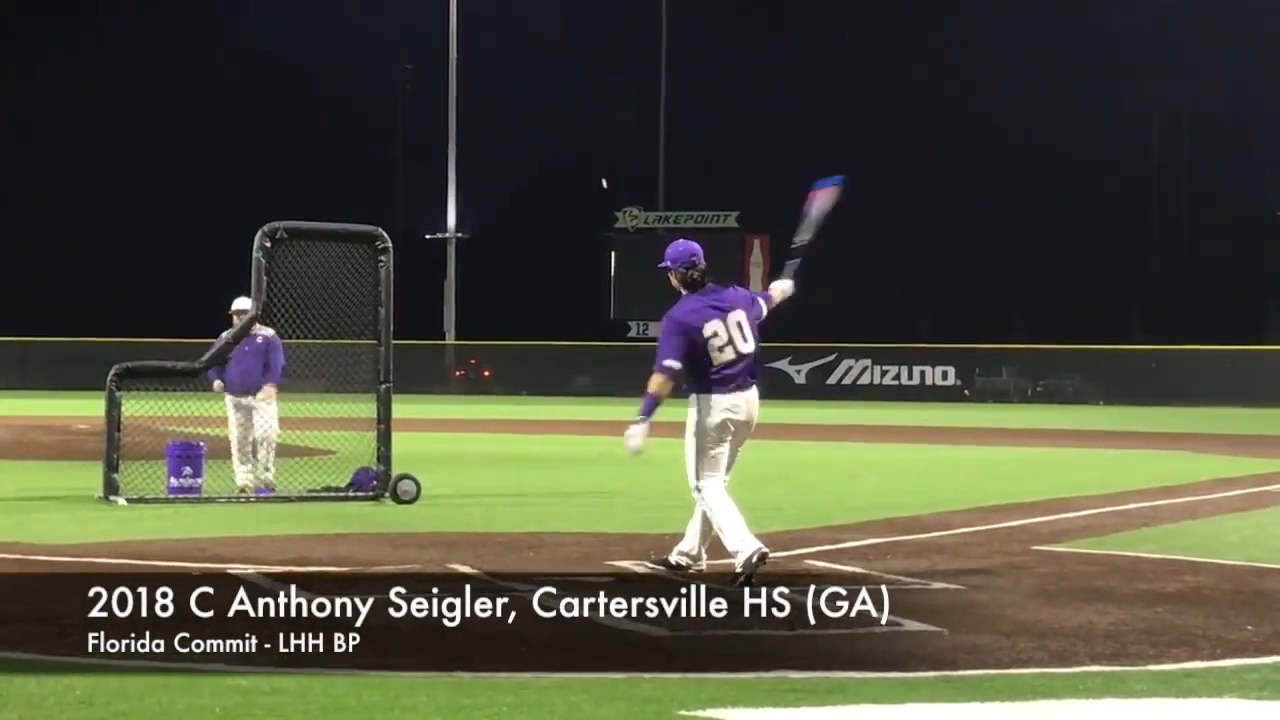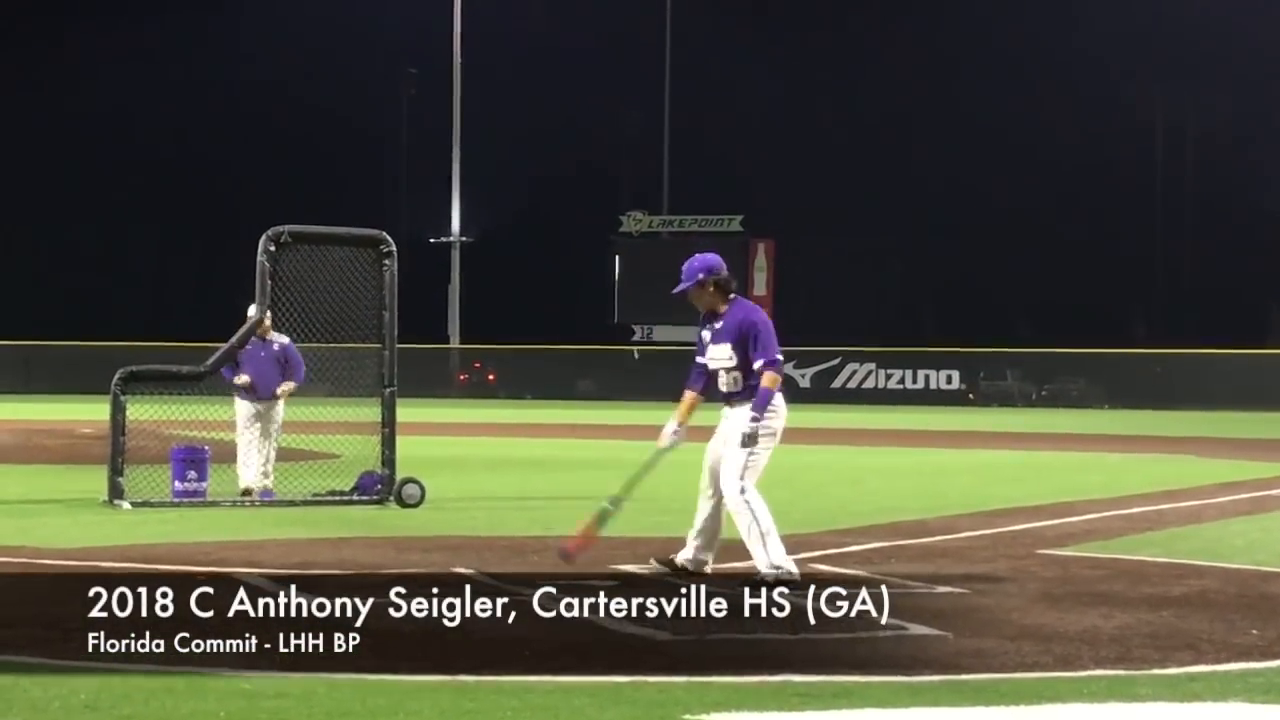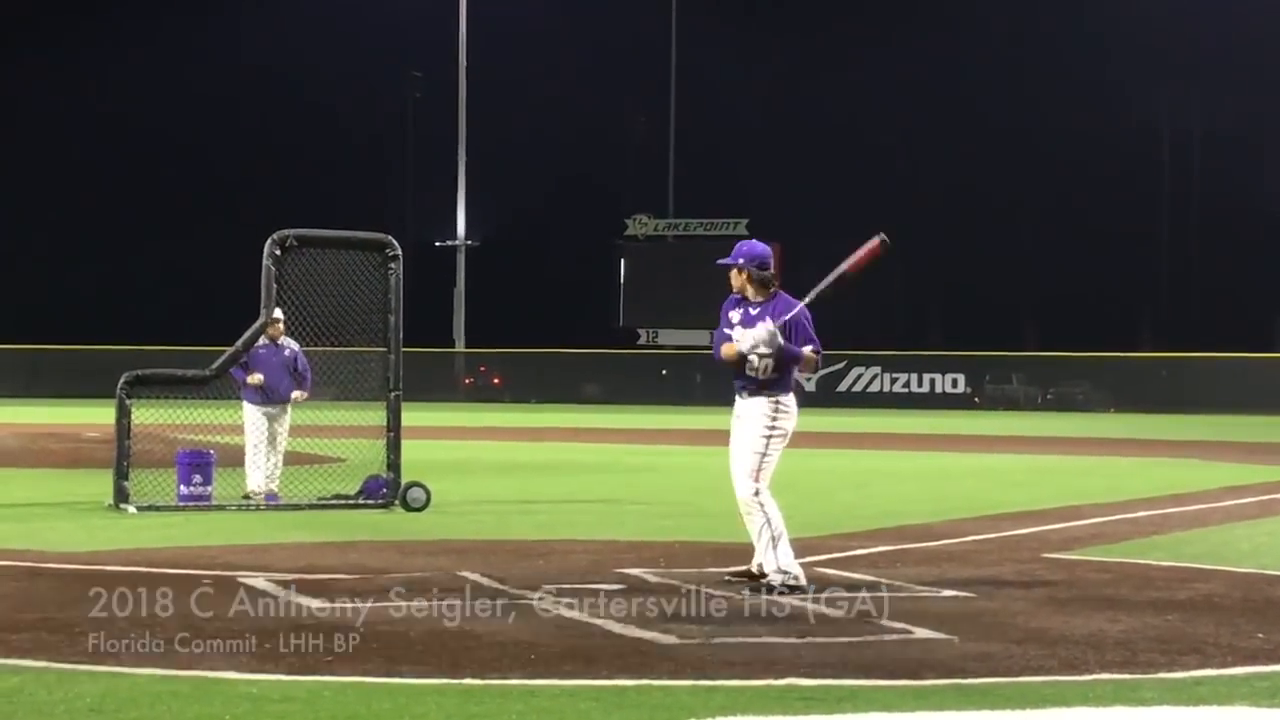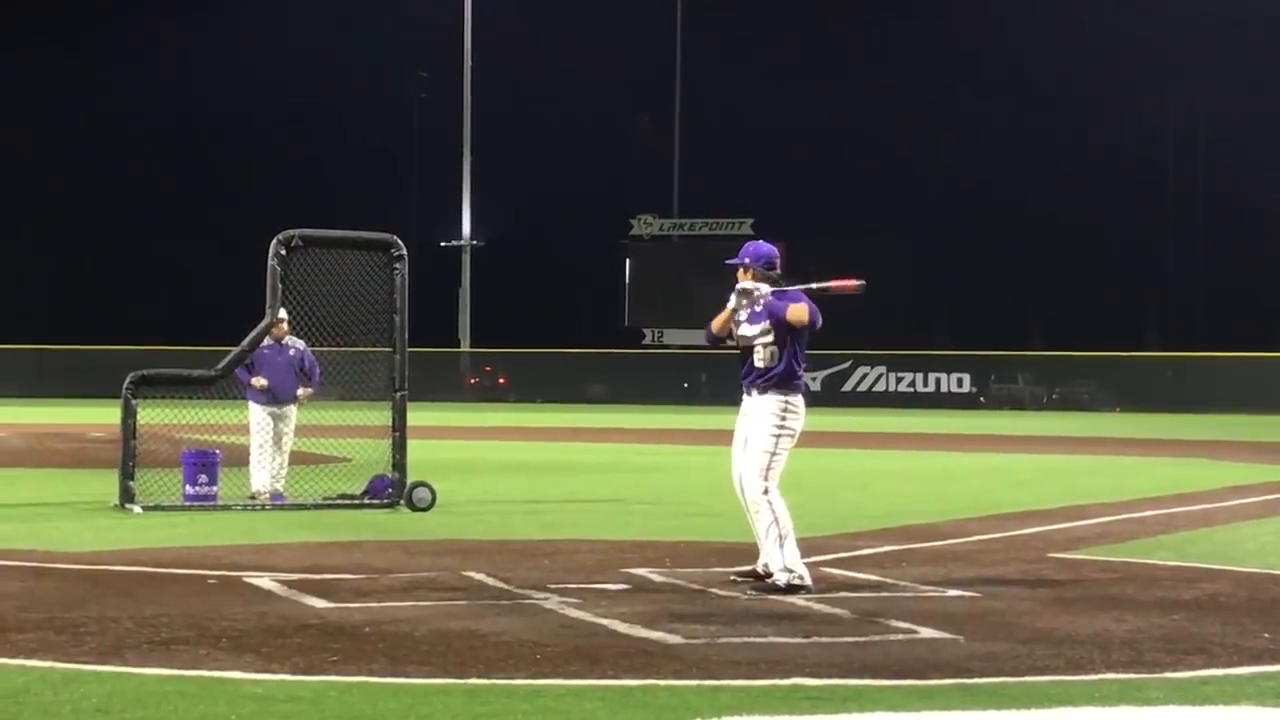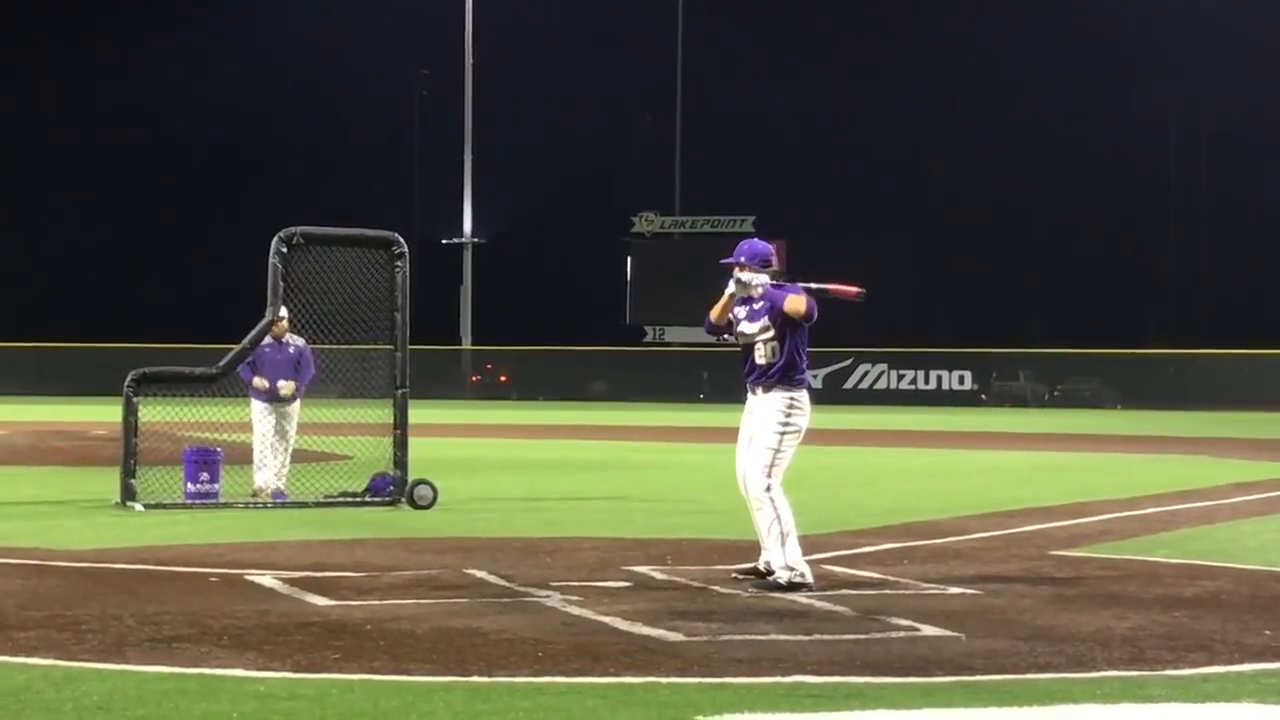
dt=0.5s
person 1, frame 1
left shoulder: (679, 317)
right shoulder: (734, 296)
left elbow: (666, 372)
right elbow: (762, 303)
left wrist: (643, 419)
right wrist: (778, 290)
left hip: (712, 403)
right hip: (748, 399)
left knee: (706, 485)
right knee: (712, 480)
left ankle: (746, 549)
right ankle: (689, 553)
person 1, frame 2
left shoulder: (748, 317)
right shoulder: (707, 322)
left elbow: (772, 370)
right elbow: (699, 375)
left wrist: (756, 415)
right wrist: (678, 421)
left hip: (760, 410)
right hip: (732, 411)
left knee: (736, 486)
right knee: (712, 480)
left ankle: (778, 568)
right ankle: (694, 557)
person 1, frame 3
left shoulder: (789, 309)
right shoulder: (732, 305)
left elbow: (812, 361)
right elbow: (721, 349)
left wrist: (781, 346)
right wrist: (747, 344)
left hip: (772, 407)
right hip: (744, 403)
left knee: (751, 487)
right knee: (744, 486)
left ankle: (787, 575)
right ankle: (766, 563)
person 1, frame 4
left shoulder: (789, 299)
right shoulder: (744, 307)
left elbow: (811, 318)
right elbow: (713, 336)
left wrist: (767, 301)
right wrist: (734, 305)
left hip: (779, 406)
right hip: (751, 402)
left knee: (759, 485)
right knee: (744, 482)
left ankle: (792, 573)
right ankle: (771, 562)
person 1, frame 5
left shoulder: (787, 294)
right shoulder: (742, 303)
left elbow: (807, 310)
right elbow: (713, 325)
left wrist: (765, 291)
right wrist: (733, 292)
left hip: (785, 402)
right hip: (755, 400)
left knee: (762, 482)
right knee: (747, 479)
left ankle: (793, 572)
right ankle: (772, 560)
person 2, frame 1
left shoulder: (268, 336)
right shoulder: (225, 337)
left elbow: (277, 361)
left wrist: (271, 384)
right wrist: (216, 380)
left hip: (262, 397)
right hip: (235, 398)
left knee: (267, 436)
right knee: (240, 441)
left ankle: (265, 480)
right ankle: (245, 483)
person 2, frame 2
left shoulder: (283, 342)
left elbow: (298, 364)
right elbow: (225, 364)
left wrist: (293, 383)
right wrist: (234, 378)
left hip: (274, 402)
right hip: (246, 401)
left knee: (269, 443)
right knee: (247, 442)
left ankle: (265, 484)
right ankle: (247, 485)
person 2, frame 3
left shoulder: (293, 347)
right shoulder: (251, 345)
left elbow: (304, 372)
right elbow: (234, 365)
left wrist: (304, 390)
right wrist: (246, 379)
left hip: (281, 406)
right hip: (255, 405)
left knee: (277, 449)
right knee: (255, 447)
left ankle: (271, 489)
right ankle: (255, 490)
person 2, frame 4
left shoulder: (299, 346)
right shoulder: (256, 345)
left elbow: (313, 368)
right elbow: (240, 366)
left wrist: (310, 388)
right wrist: (250, 380)
left hip: (288, 406)
right hip: (260, 405)
left knee: (282, 448)
right knee: (260, 447)
left ankle: (276, 489)
right ankle: (259, 490)
person 2, frame 5
left shoulder: (299, 344)
right shoulder: (257, 343)
left elbow: (308, 368)
right elbow: (243, 365)
left wrist: (295, 384)
right wrist: (253, 379)
left hip: (289, 403)
right hip: (262, 402)
left knee: (284, 446)
right knee: (263, 444)
left ankle: (278, 487)
right ankle: (262, 487)
